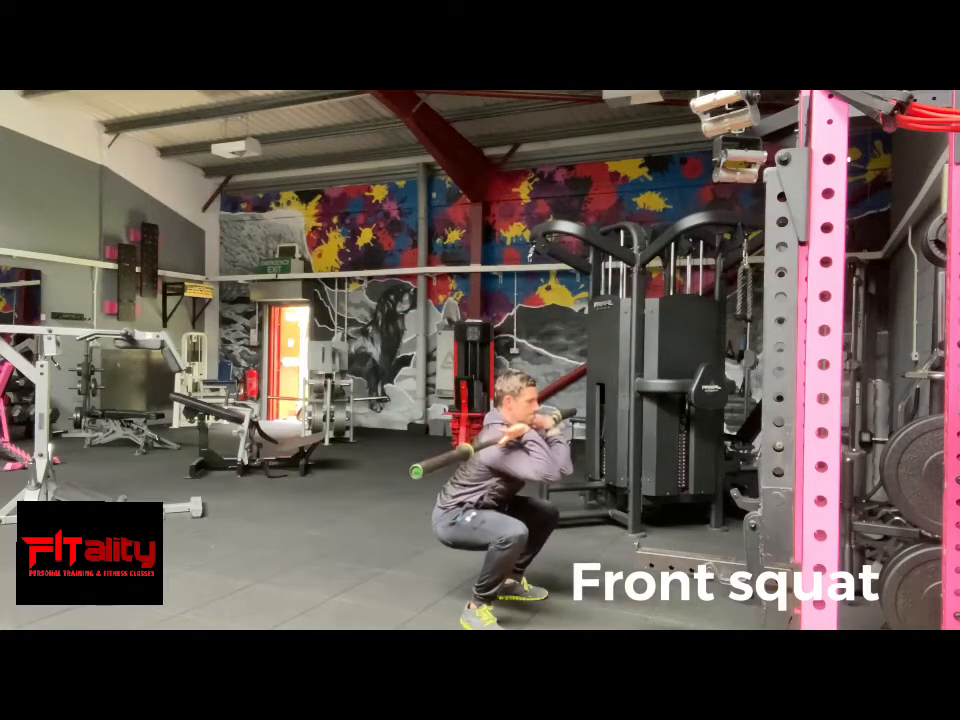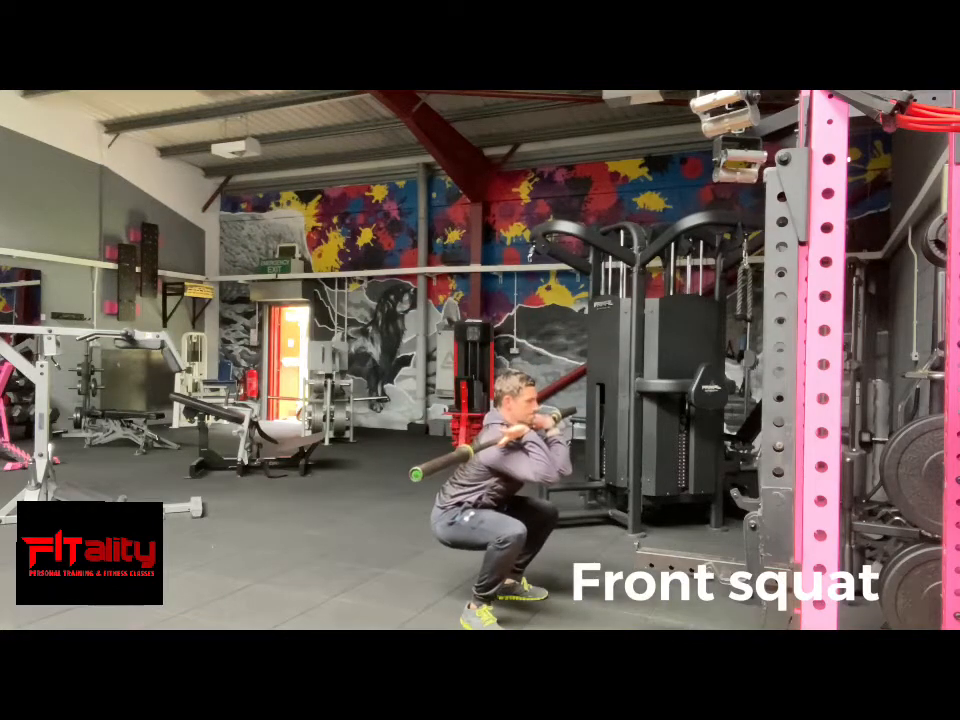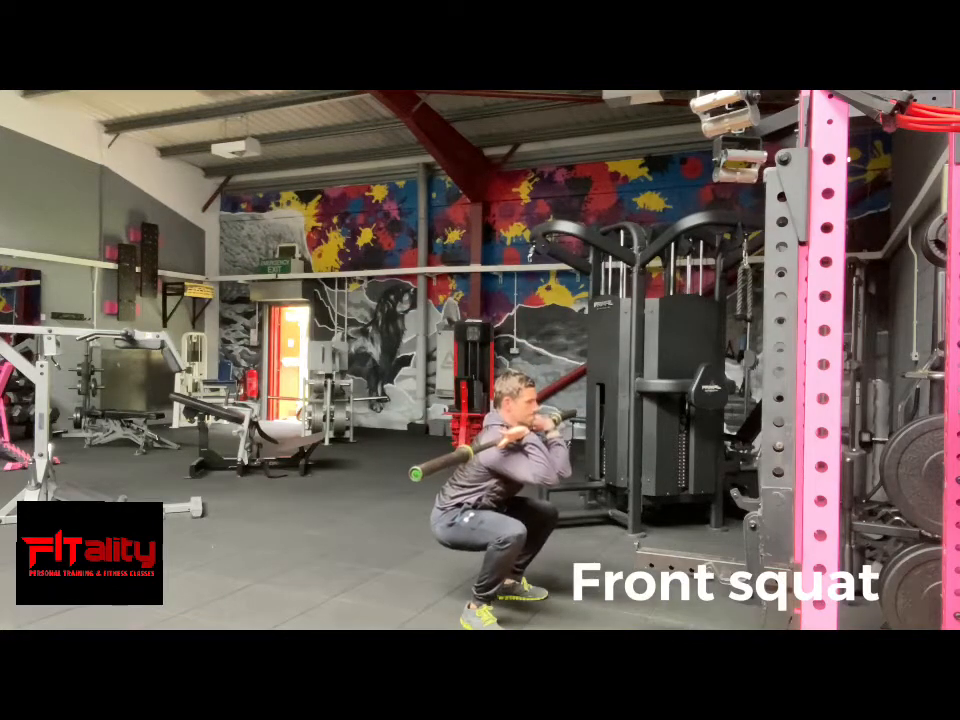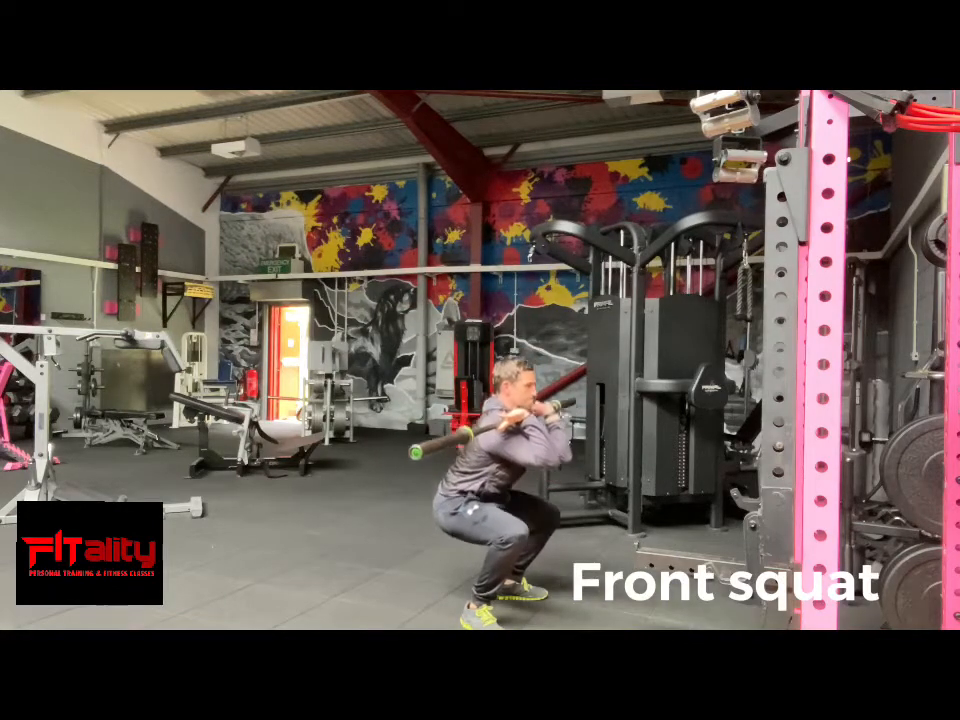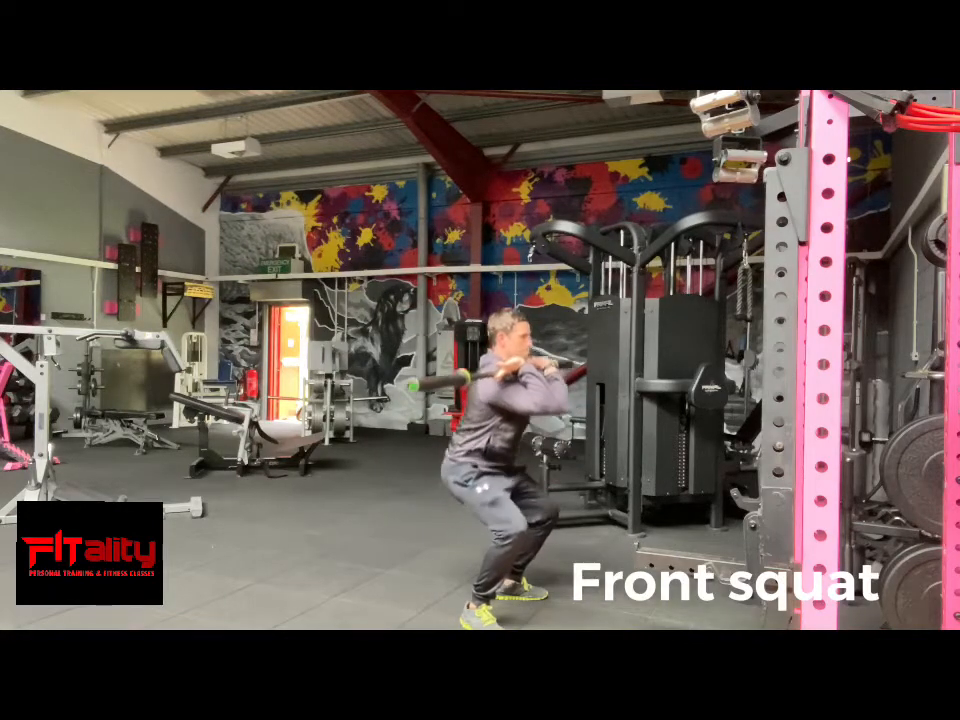
dt=0.3s
person 1, frame 1
left shoulder: (518, 432)
right shoulder: (497, 441)
left elbow: (563, 468)
right elbow: (546, 473)
left wrist: (551, 430)
right wrist: (531, 434)
left hip: (485, 507)
right hip: (454, 517)
left knee: (546, 514)
right knee: (514, 533)
left ankle: (510, 580)
right ankle: (477, 608)
person 1, frame 2
left shoulder: (519, 433)
right shoulder: (497, 441)
left elbow: (562, 468)
right elbow: (545, 474)
left wrist: (551, 429)
right wrist: (530, 434)
left hip: (484, 506)
right hip: (453, 516)
left knee: (546, 513)
right knee: (512, 532)
left ankle: (510, 580)
right ankle: (477, 607)
person 1, frame 3
left shoulder: (518, 434)
right shoulder: (497, 442)
left elbow: (562, 471)
right elbow: (545, 476)
left wrist: (551, 432)
right wrist: (530, 436)
left hip: (483, 508)
right hip: (452, 517)
left knee: (546, 514)
right knee: (512, 533)
left ankle: (511, 580)
right ankle: (477, 607)
person 1, frame 4
left shoulder: (519, 420)
right shoulder: (497, 428)
left elbow: (562, 454)
right elbow: (545, 458)
left wrist: (551, 417)
right wrist: (531, 419)
right hip: (457, 503)
left knee: (547, 516)
right knee: (513, 533)
left ankle: (510, 581)
right ankle: (476, 608)
person 1, frame 5
left shoulder: (518, 374)
right shoulder: (495, 380)
left elbow: (560, 405)
right elbow: (543, 404)
left wrist: (549, 369)
right wrist: (529, 368)
left hip: (499, 466)
right hip: (468, 470)
left knee: (546, 511)
right knee: (513, 528)
left ankle: (510, 580)
right ankle: (476, 607)
